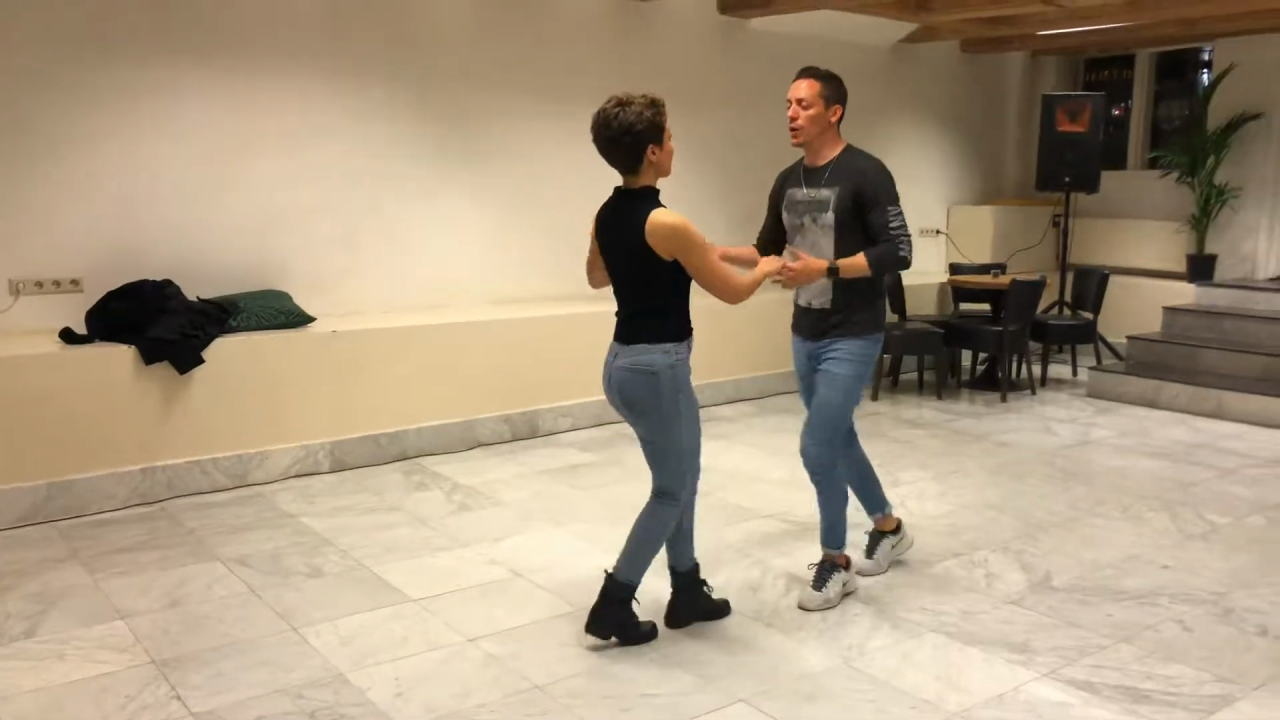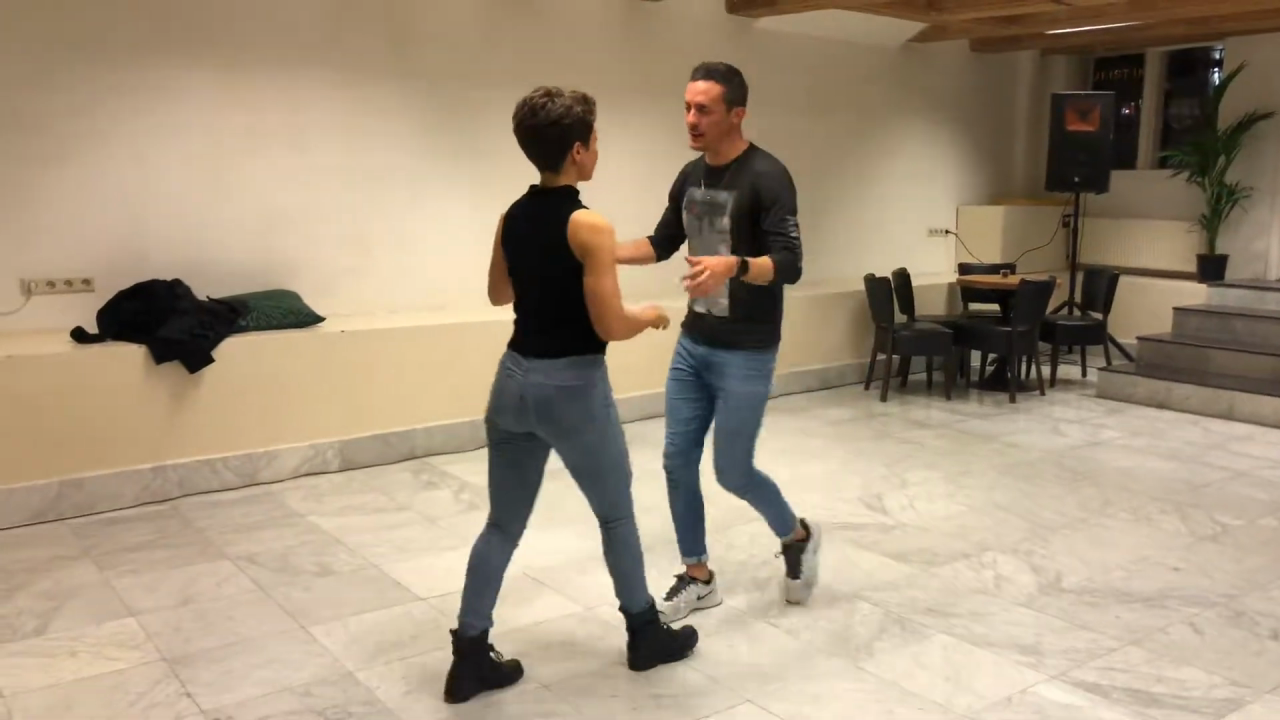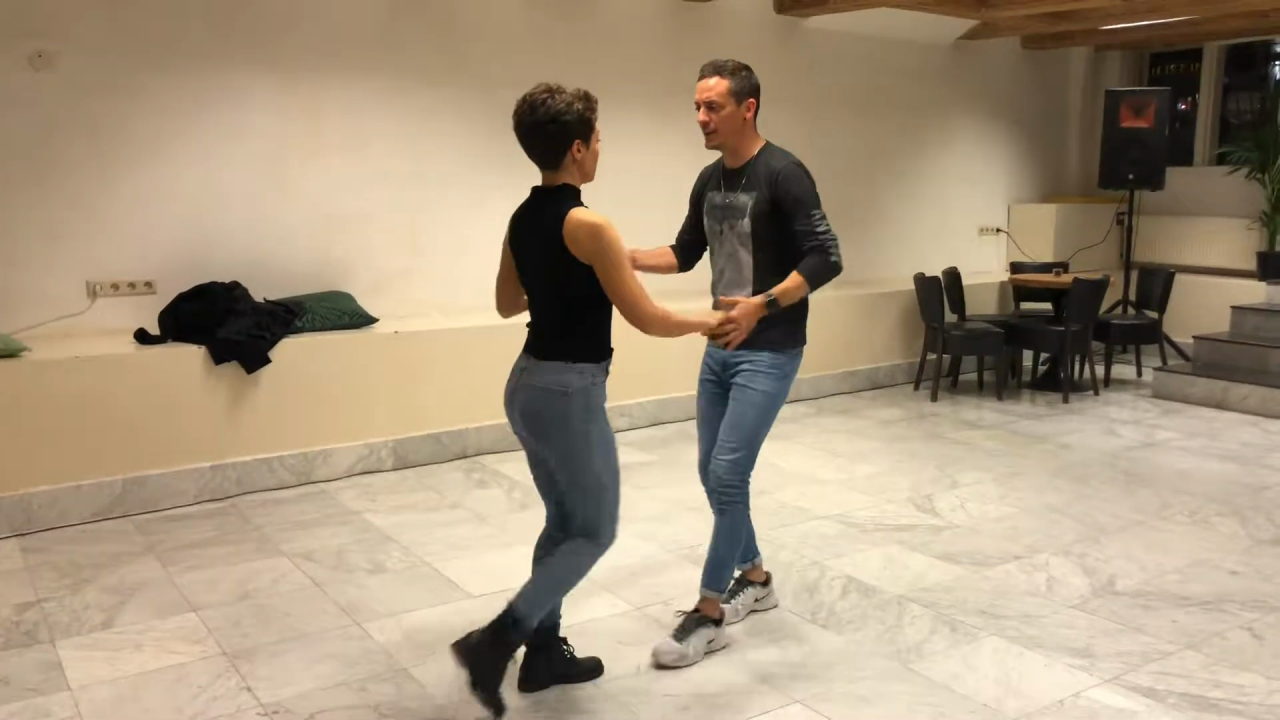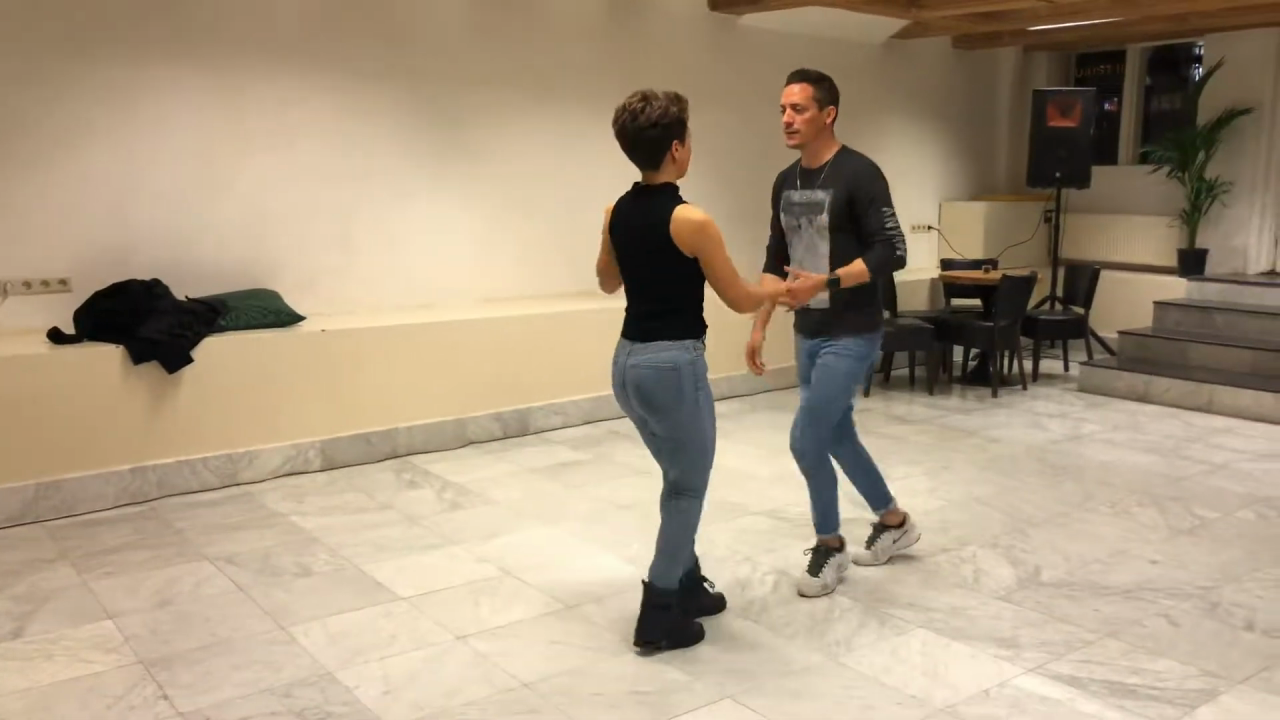
dt=1s
person 1, frame 1
left shoulder: (607, 215)
right shoulder: (665, 223)
right elbow: (732, 291)
right wrist: (767, 267)
left hip: (623, 363)
right hip: (656, 369)
left knee: (675, 482)
right knee: (675, 492)
left ankle: (687, 593)
right ankle: (612, 605)
person 1, frame 2
left shoulder: (512, 218)
right shoulder: (588, 227)
right elbow: (611, 327)
right wrist: (651, 315)
left hip: (513, 380)
right hip: (572, 386)
left knee: (503, 522)
right knee: (614, 513)
left ankle: (470, 658)
right ankle: (647, 634)
person 1, frame 3
left shoulder: (523, 217)
right shoulder: (585, 225)
right elbow: (644, 317)
right wrist: (702, 322)
left hip: (529, 381)
right hip: (569, 391)
left knee: (569, 522)
right knee: (590, 533)
left ankle: (542, 648)
right ankle: (493, 639)
person 1, frame 4
left shoulder: (619, 212)
right shoulder: (691, 221)
right elbow: (741, 299)
right wrist: (780, 290)
left hip: (627, 360)
right hip: (671, 366)
left knee: (680, 477)
right knee: (687, 490)
left ankle: (686, 587)
right ankle: (660, 614)
person 2, frame 1
left shoulder: (865, 173)
right shoulder: (786, 182)
left elbow: (896, 253)
right elbow: (766, 253)
left wrist: (825, 270)
right wrist: (721, 254)
left hip: (853, 337)
right hip: (805, 336)
left knee: (816, 449)
right knee: (835, 440)
left ankle: (836, 564)
right ankle: (889, 528)
person 2, frame 2
left shoulder: (767, 177)
right shoulder: (689, 177)
left elbow: (790, 264)
right elbow: (662, 243)
left wrist: (733, 268)
left hip: (746, 351)
right hip: (692, 344)
left knee: (730, 469)
right knee: (677, 462)
left ankle: (797, 537)
right ankle: (697, 575)
person 2, frame 3
left shoulder: (784, 174)
right shoulder: (708, 180)
left elbow: (825, 259)
right elbow: (684, 254)
left wrist: (763, 305)
right wrist: (626, 257)
left hip: (770, 350)
right hip: (721, 349)
left knee: (726, 472)
right knee: (714, 472)
left ankle: (707, 609)
right ankle: (753, 579)
person 2, frame 4
left shoulder: (859, 175)
right shoulder: (785, 183)
left elbow: (890, 253)
left wrist: (825, 283)
right wrist: (759, 324)
left hip: (851, 336)
right hip: (809, 336)
left knee: (806, 441)
right knee: (837, 437)
left ankle: (828, 547)
right ankle: (894, 521)
